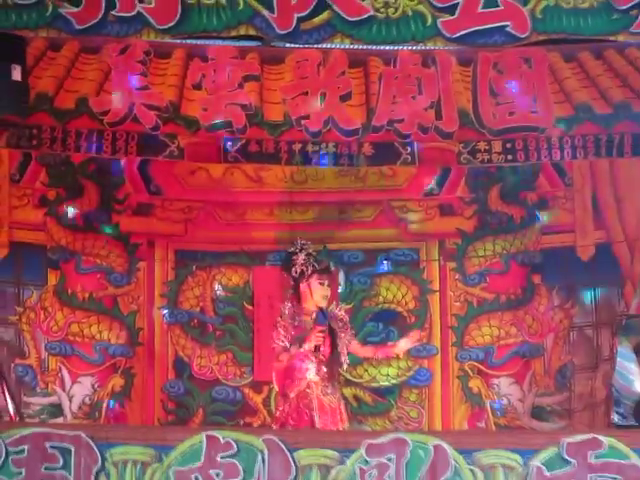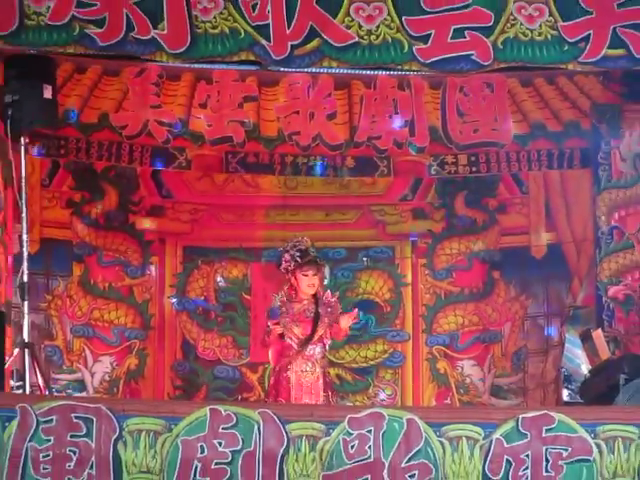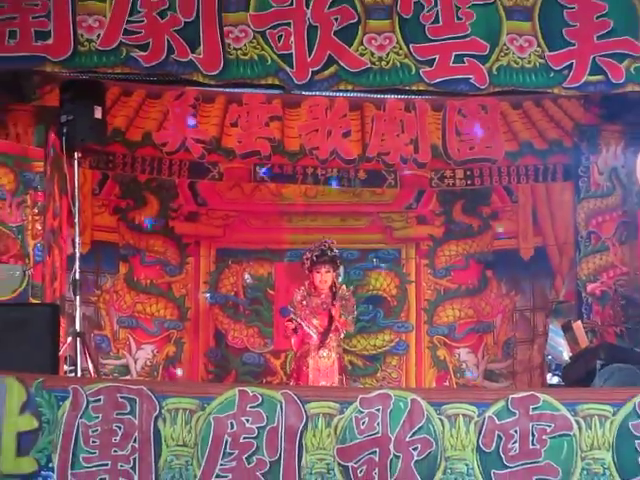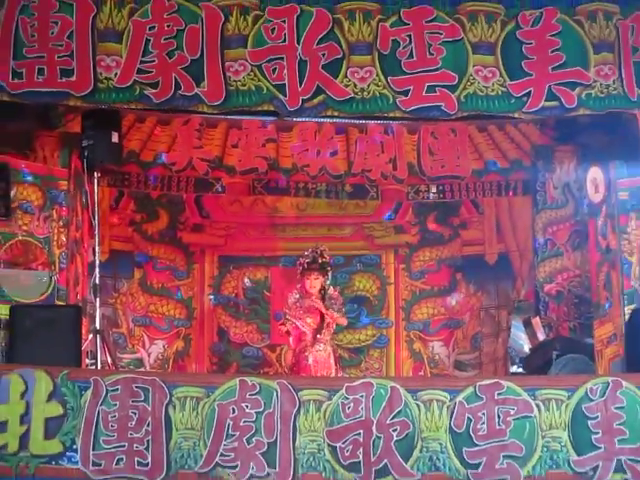
dt=0.5s
person 1, frame 1
left shoulder: (334, 319)
right shoulder: (287, 321)
left elbow: (359, 349)
right elbow: (278, 361)
right wrist: (303, 346)
left hip: (329, 399)
right hip: (300, 400)
person 1, frame 2
left shoulder: (327, 304)
right shoulder: (281, 305)
left elbow: (336, 337)
right elbow: (270, 342)
left wrist: (342, 327)
right wrist: (274, 333)
left hip: (316, 375)
right hip: (289, 374)
person 1, frame 3
left shoulder: (343, 297)
right shoulder: (302, 297)
left elbow: (350, 328)
right elbow: (295, 332)
left wrist: (339, 317)
right wrist: (291, 327)
left hip: (332, 360)
right hip: (308, 360)
person 1, frame 4
right shoulder: (295, 299)
left elbow: (344, 321)
right elbow: (291, 328)
left wrist: (325, 310)
right wrist: (285, 328)
left hip: (326, 354)
right hip: (305, 354)
